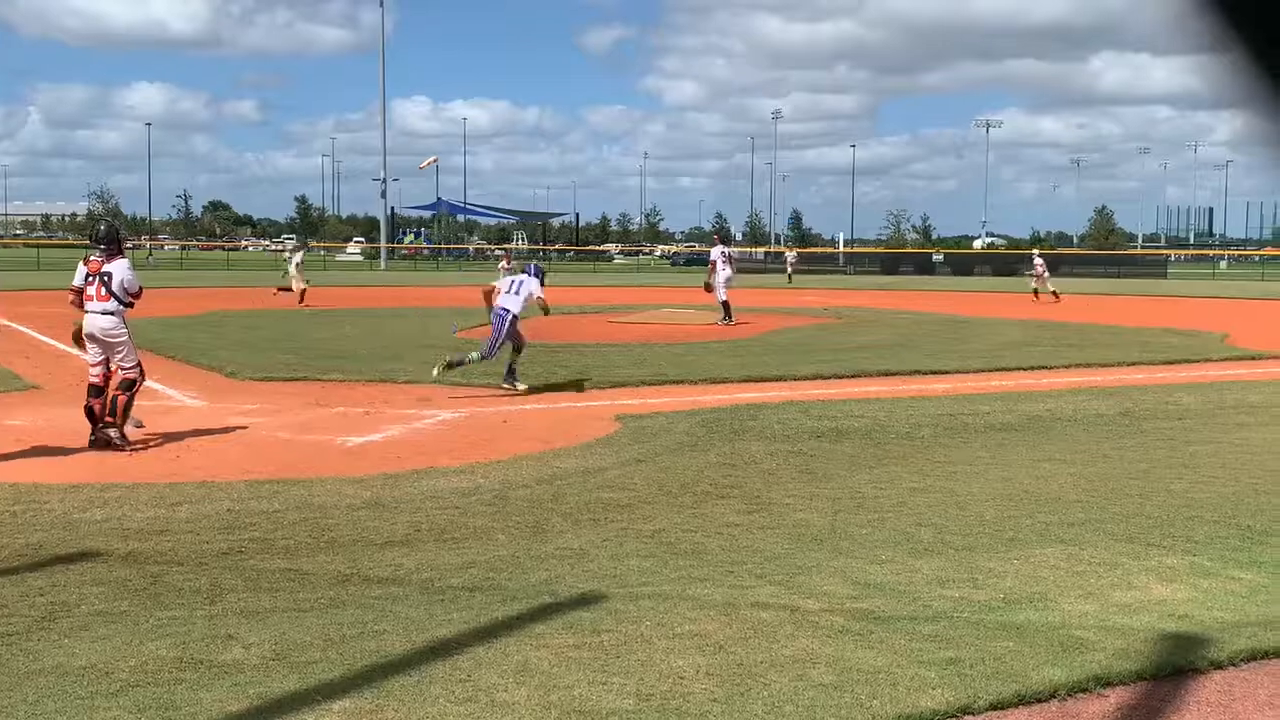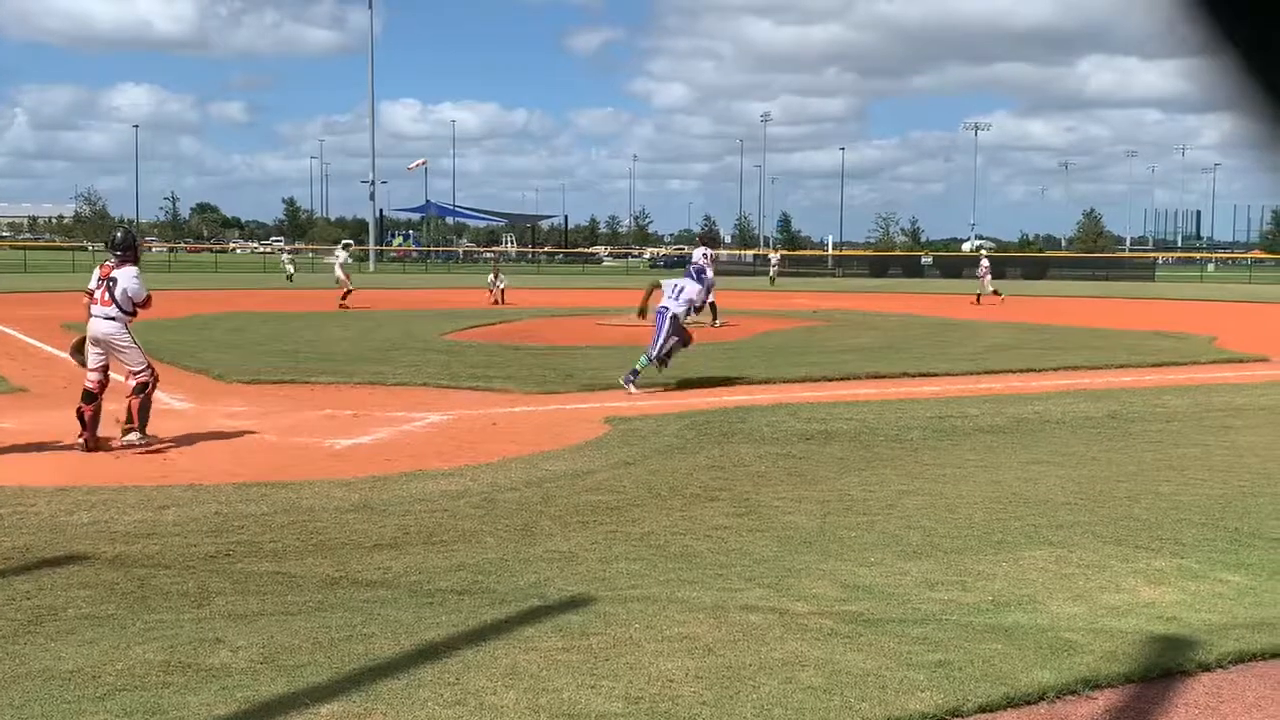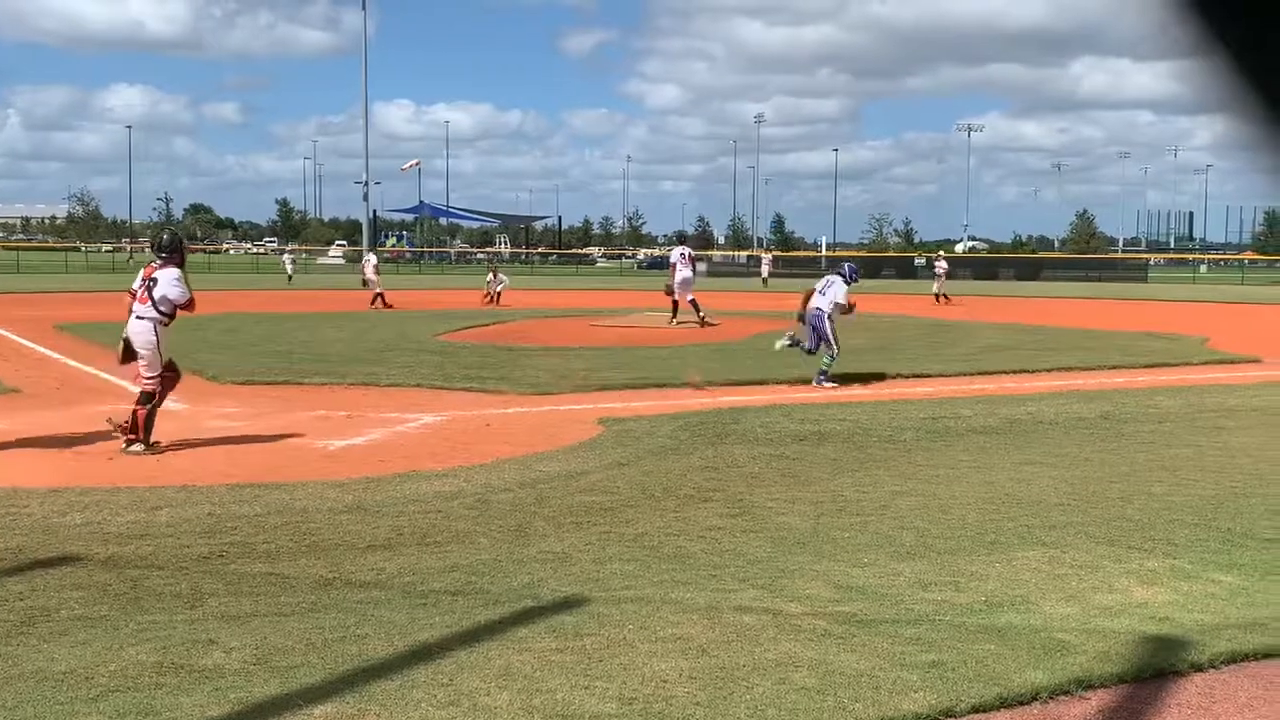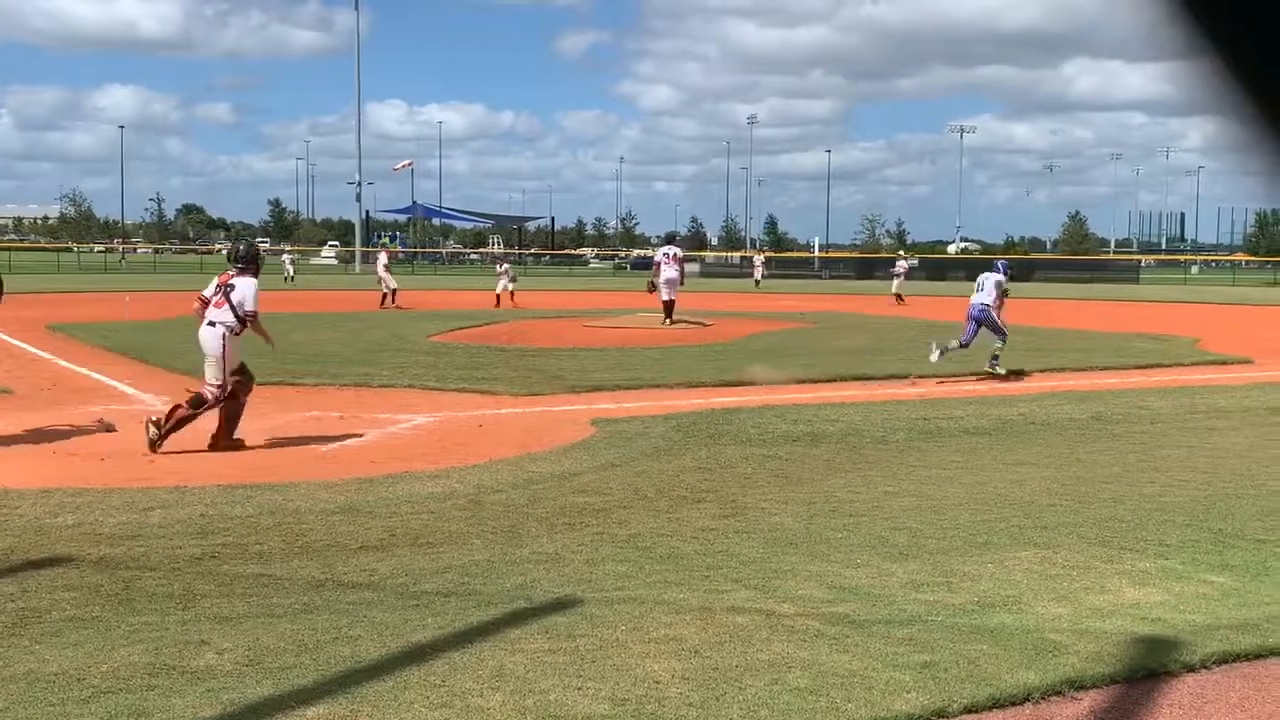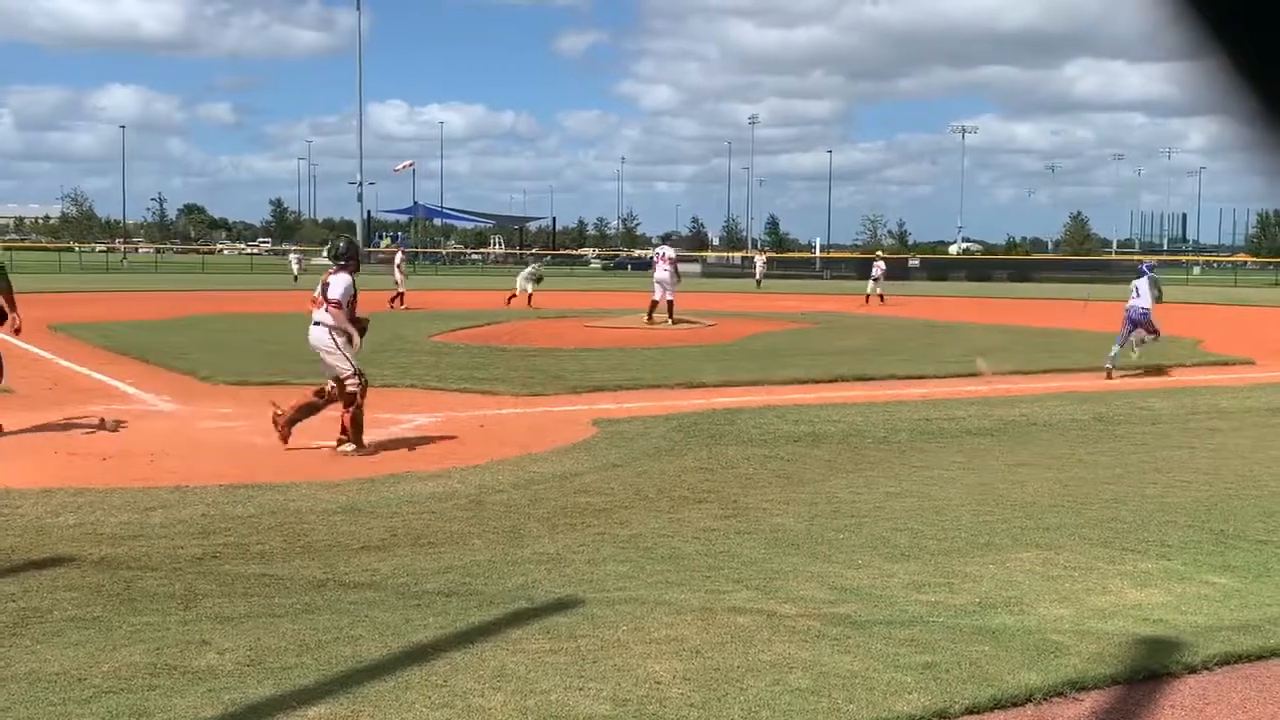
dt=0.4s
person 1, frame 1
left shoulder: (85, 264)
right shoulder: (123, 264)
left elbow: (73, 298)
right elbow: (137, 294)
left hip: (89, 321)
right hip: (112, 323)
left knee: (97, 377)
right knee: (132, 374)
left ankle: (98, 433)
right ankle: (112, 425)
person 1, frame 2
left shoulder: (102, 268)
right shoulder: (131, 272)
left elbow: (87, 301)
right elbow: (146, 304)
left hip: (94, 326)
right hip: (115, 329)
left knee: (95, 382)
right knee: (145, 377)
left ankle: (87, 436)
right ankle: (134, 432)
person 1, frame 3
left shoulder: (148, 269)
right shoulder: (173, 275)
left elbow: (129, 299)
right elbow: (190, 307)
left wrist: (128, 329)
right wrist: (185, 279)
left hip: (136, 326)
right hip: (150, 330)
left knee: (170, 375)
right knee: (150, 386)
left ankle: (134, 427)
right ankle: (134, 440)
person 1, frame 4
left shoulder: (223, 278)
right shoulder: (249, 283)
left elbow: (197, 306)
right elbow: (252, 320)
right wrist: (266, 336)
left hip: (207, 331)
right hip: (220, 336)
left knee: (243, 382)
right knee: (212, 394)
left ankle: (224, 438)
right ankle: (161, 426)
person 1, frame 5
left shoulder: (330, 276)
right shoulder: (345, 279)
left elbow: (319, 306)
right elbow: (332, 308)
right wrist: (352, 330)
left hip: (320, 334)
right hip: (329, 336)
left knee: (337, 389)
right knee: (356, 384)
left ankle: (287, 418)
right ankle: (349, 441)
